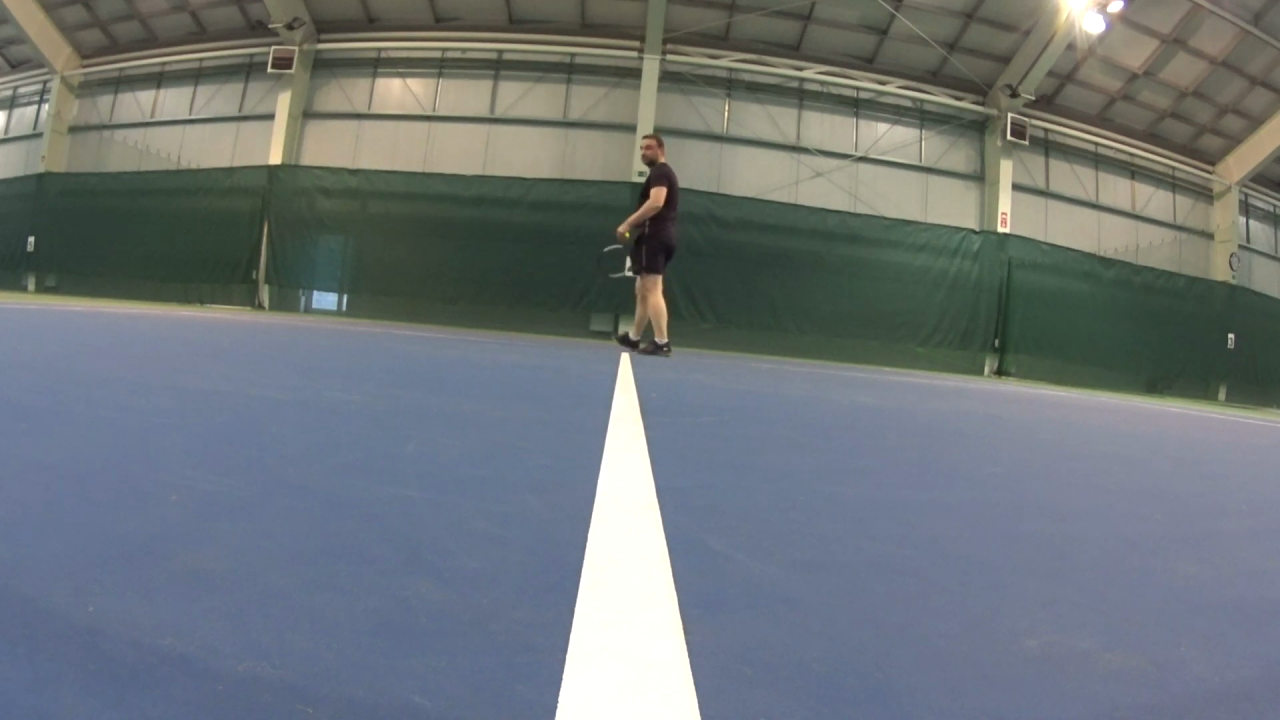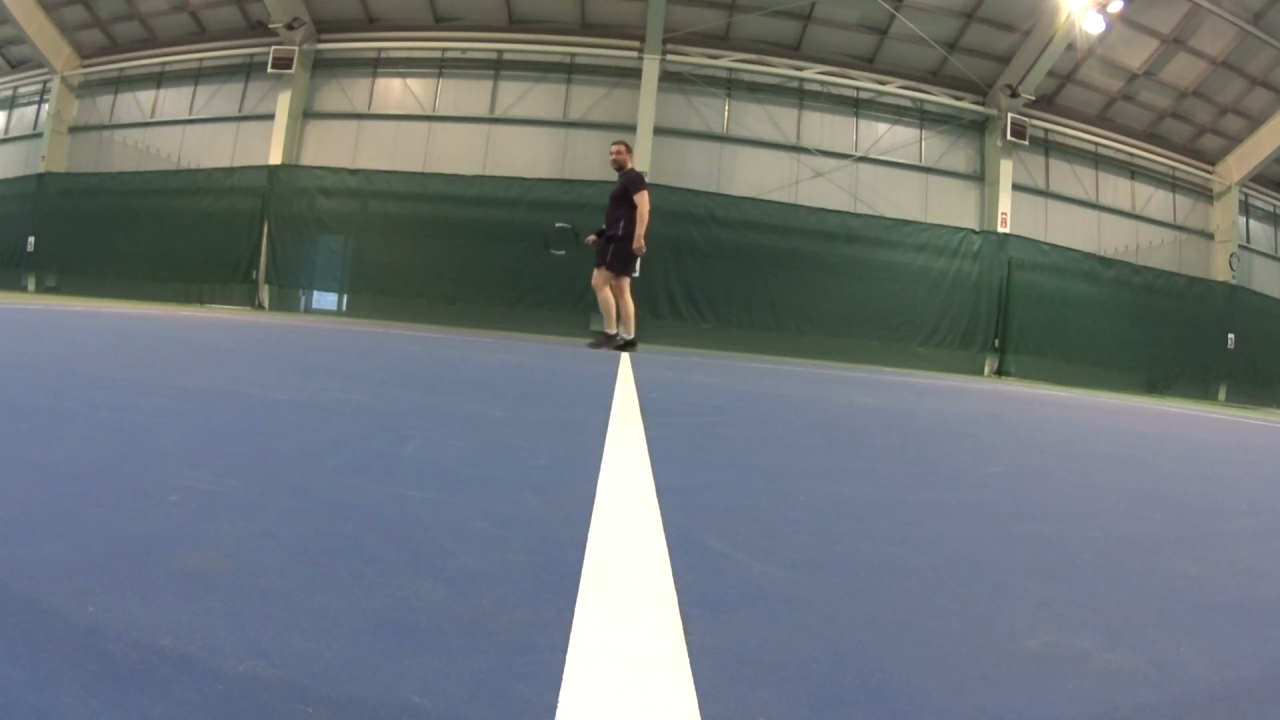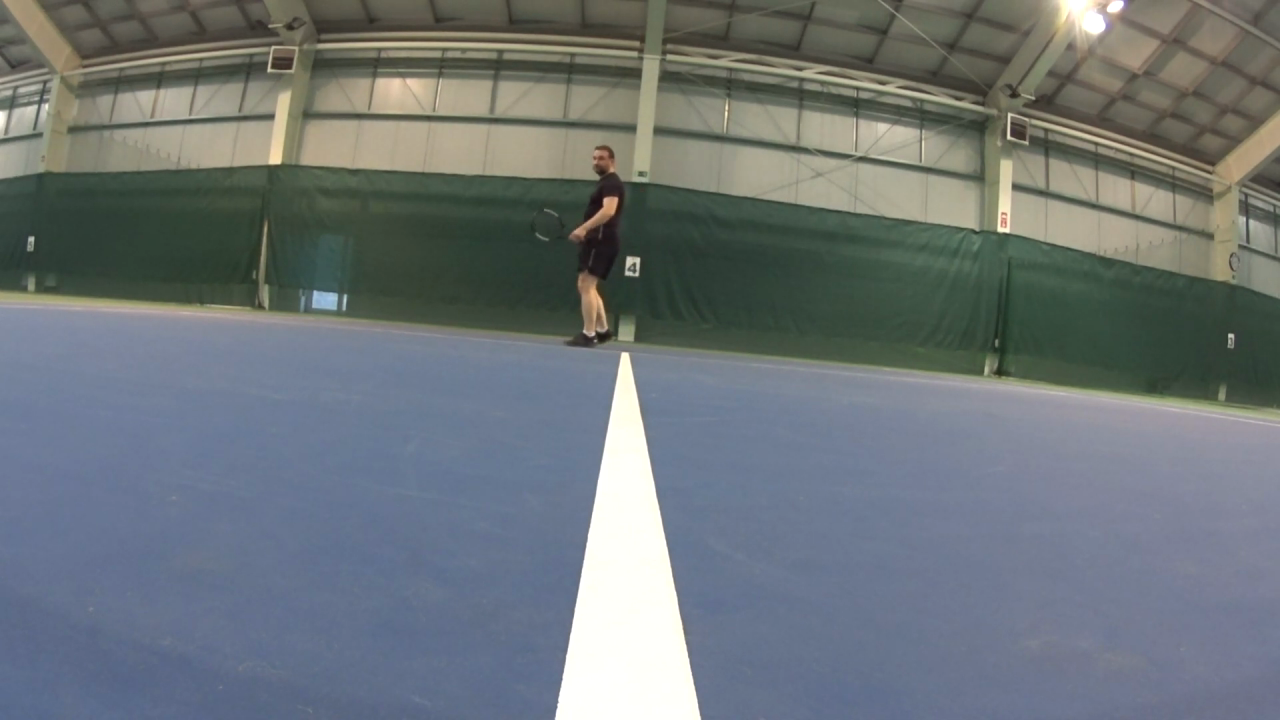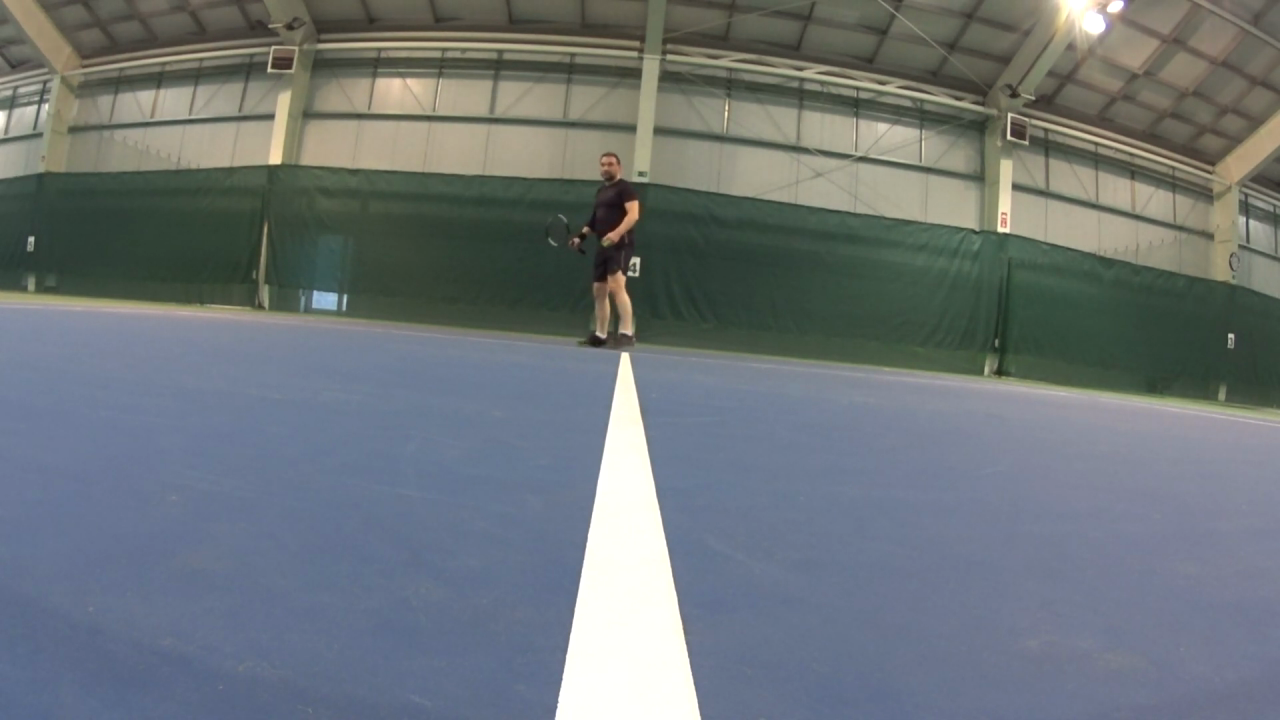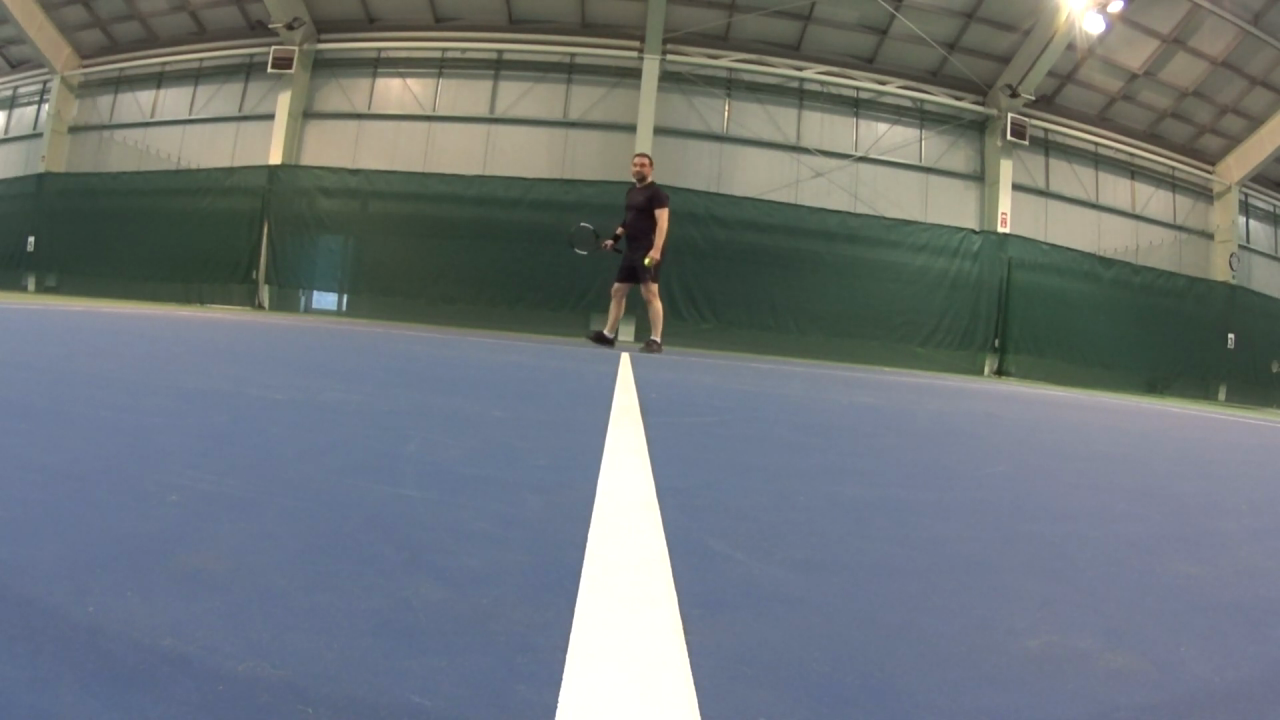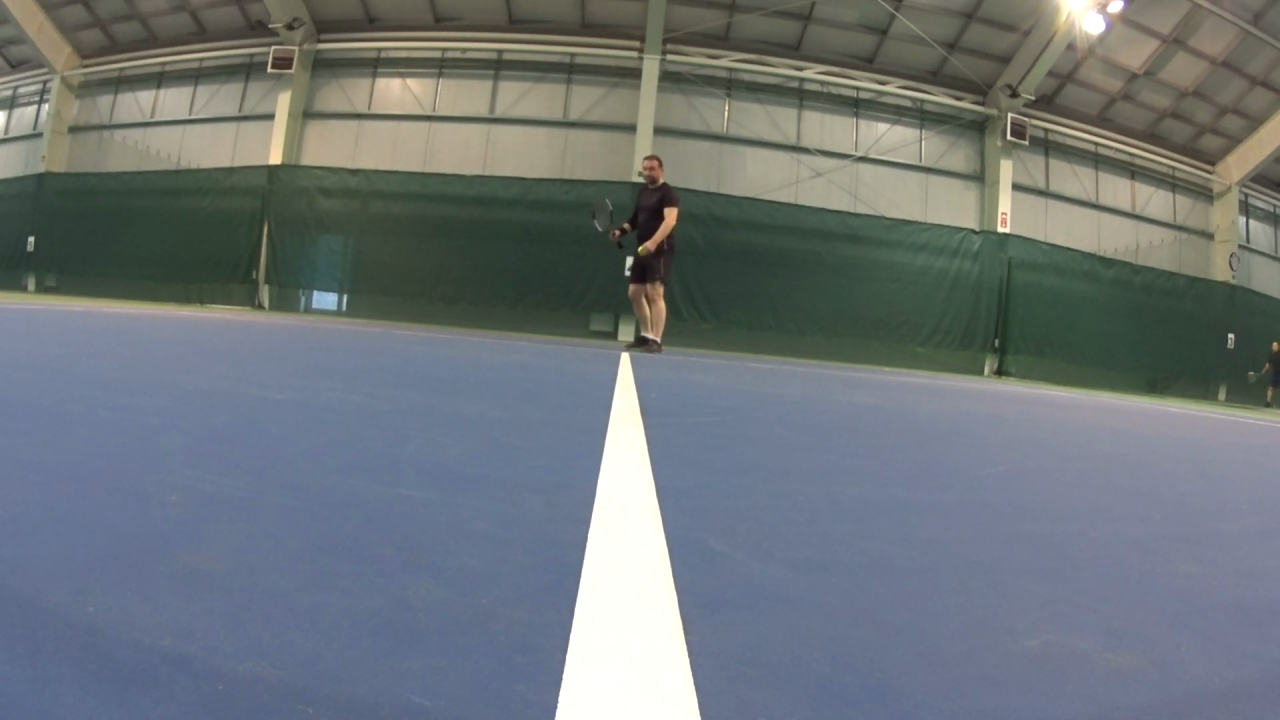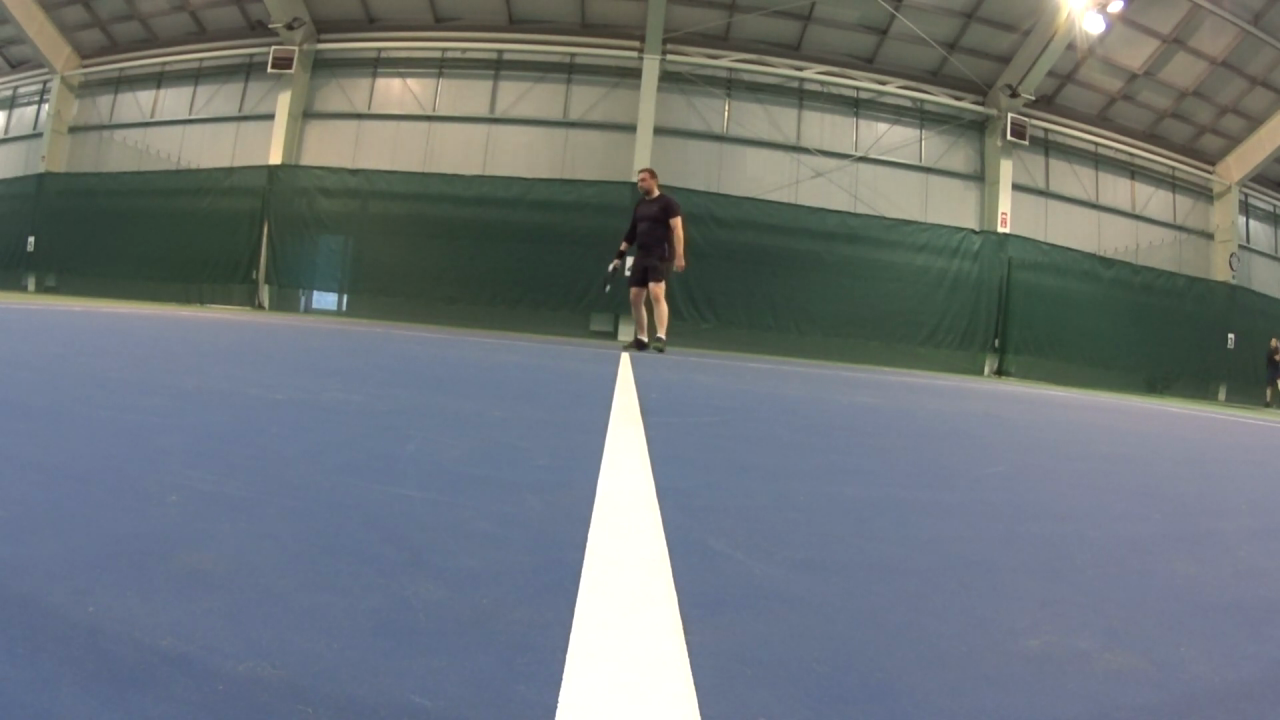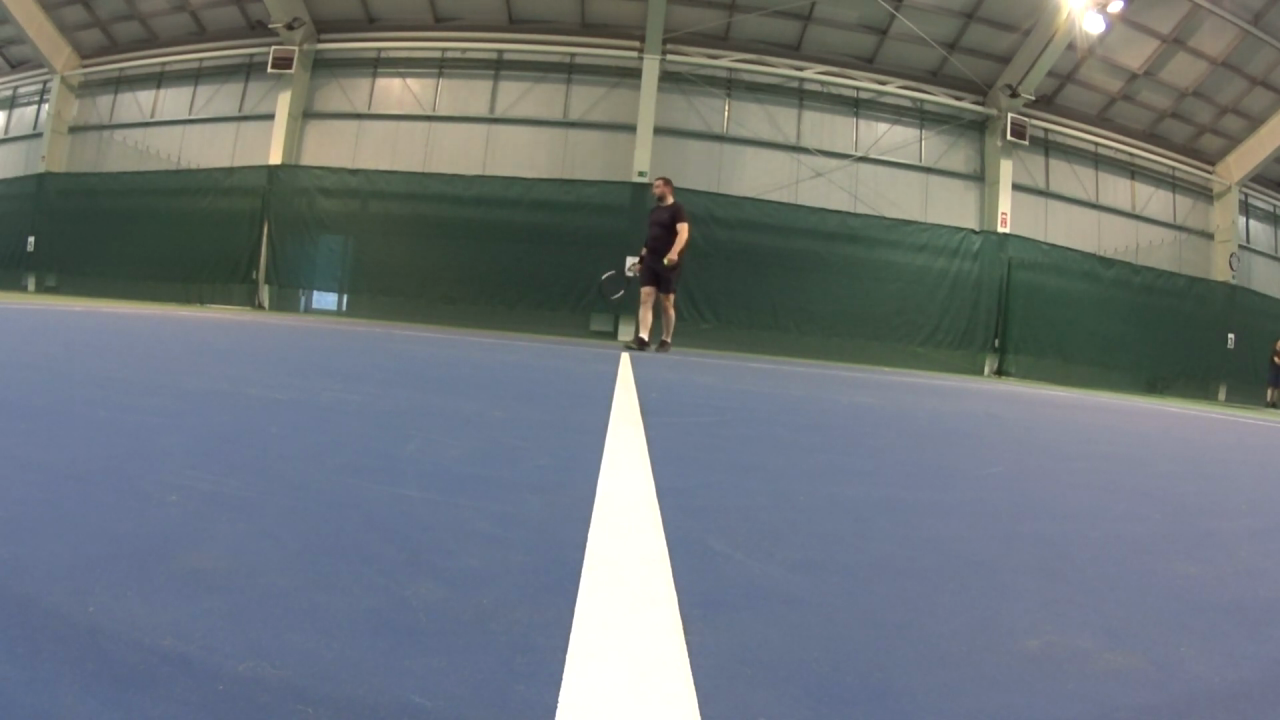
dt=0.5s
person 1, frame 1
left shoulder: (659, 172)
right shoulder: (666, 174)
left elbow: (656, 202)
left wrist: (628, 223)
left hip: (653, 237)
right hip: (663, 238)
left knee: (652, 290)
right knee: (642, 289)
left ankle: (662, 342)
right ankle: (634, 337)
person 1, frame 2
left shoulder: (633, 177)
right shoulder: (623, 179)
left elbow: (644, 207)
left wrist: (639, 236)
right wrist: (598, 235)
left hip: (622, 239)
right hip: (619, 239)
left knee: (599, 282)
right knee: (621, 289)
left ankle: (611, 332)
right ankle: (628, 337)
person 1, frame 3
left shoulder: (612, 182)
right shoulder: (604, 183)
left elbow: (608, 211)
left wrist: (584, 228)
right wrist: (583, 231)
left hip: (601, 241)
right hip: (598, 241)
left knee: (585, 285)
right knee: (589, 287)
left ankle: (588, 335)
right ankle: (603, 330)
person 1, frame 4
left shoulder: (625, 188)
right shoulder: (600, 191)
left elbow: (633, 214)
left wrist: (617, 233)
right wrist: (581, 236)
left hip: (620, 245)
right hip: (603, 247)
left knee: (616, 287)
right knee: (599, 291)
left ankle: (626, 334)
right ankle: (600, 335)
person 1, frame 5
left shoulder: (657, 193)
right shoulder: (631, 192)
left elbow: (663, 222)
left wrist: (657, 249)
right wrist: (614, 239)
left hip: (647, 252)
right hip: (630, 251)
left knee: (650, 294)
right knee: (617, 292)
left ankle: (655, 341)
right ankle: (607, 334)
person 1, frame 6
left shoulder: (668, 193)
right shoulder: (642, 192)
left elbow: (670, 220)
left wrist: (654, 242)
right wrist: (621, 231)
left hip: (659, 251)
right hip: (643, 250)
left knee: (654, 294)
right knee: (634, 294)
left ankle: (656, 341)
right ankle: (646, 335)
person 1, frame 7
left shoulder: (667, 203)
right shoulder: (639, 205)
left elbow: (677, 230)
right elbow: (631, 232)
left wrist: (679, 255)
right wrist: (620, 256)
left hip: (660, 256)
right hip: (641, 257)
left knee: (656, 294)
right knee: (635, 297)
left ankle: (661, 338)
right ankle: (641, 339)
person 1, frame 8
left shoulder: (677, 210)
right shoulder: (654, 211)
left elbow: (683, 234)
left wrist: (674, 252)
right wrist: (642, 260)
left hip: (668, 263)
right hip: (651, 262)
left knee: (666, 303)
right knee: (645, 299)
left ankle: (666, 340)
right ankle: (643, 338)
